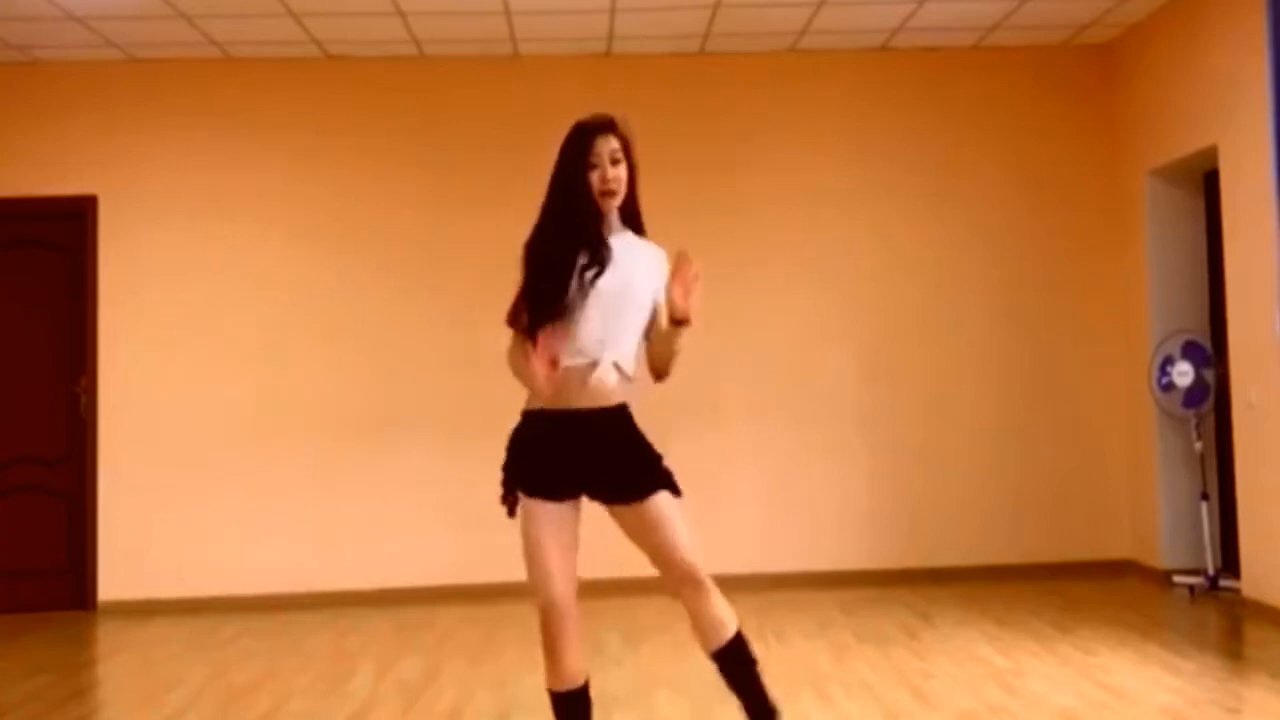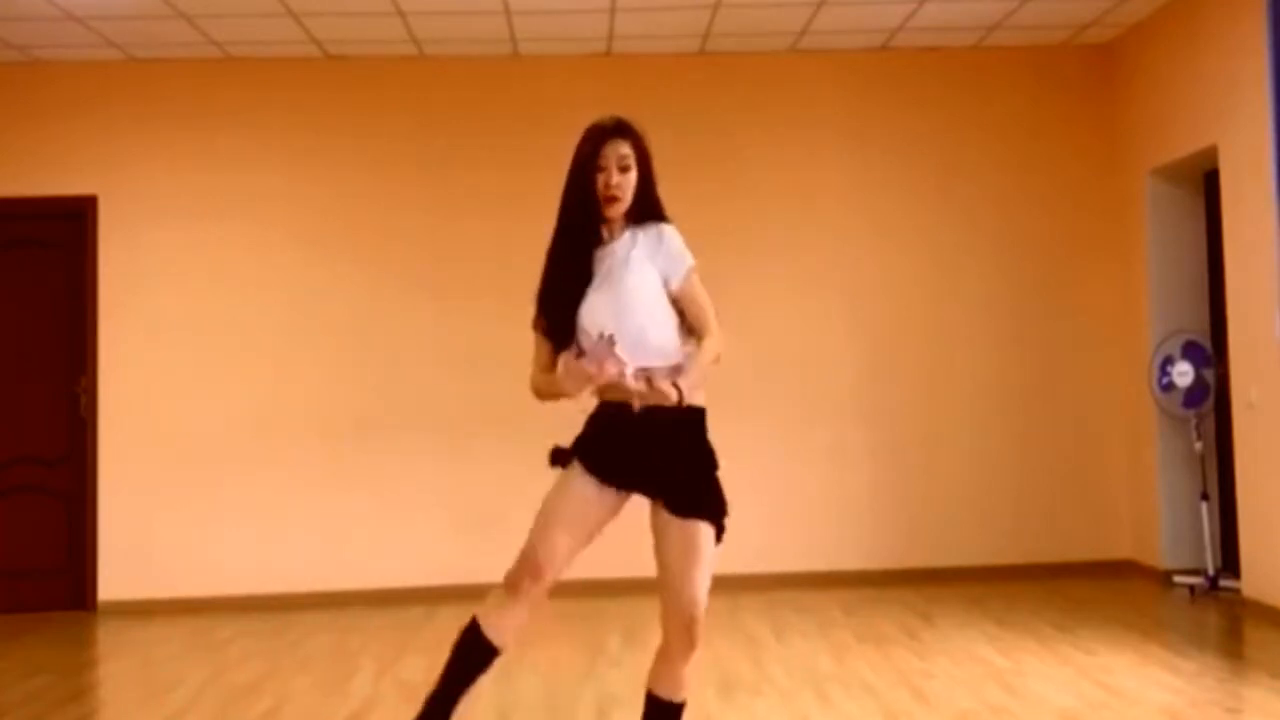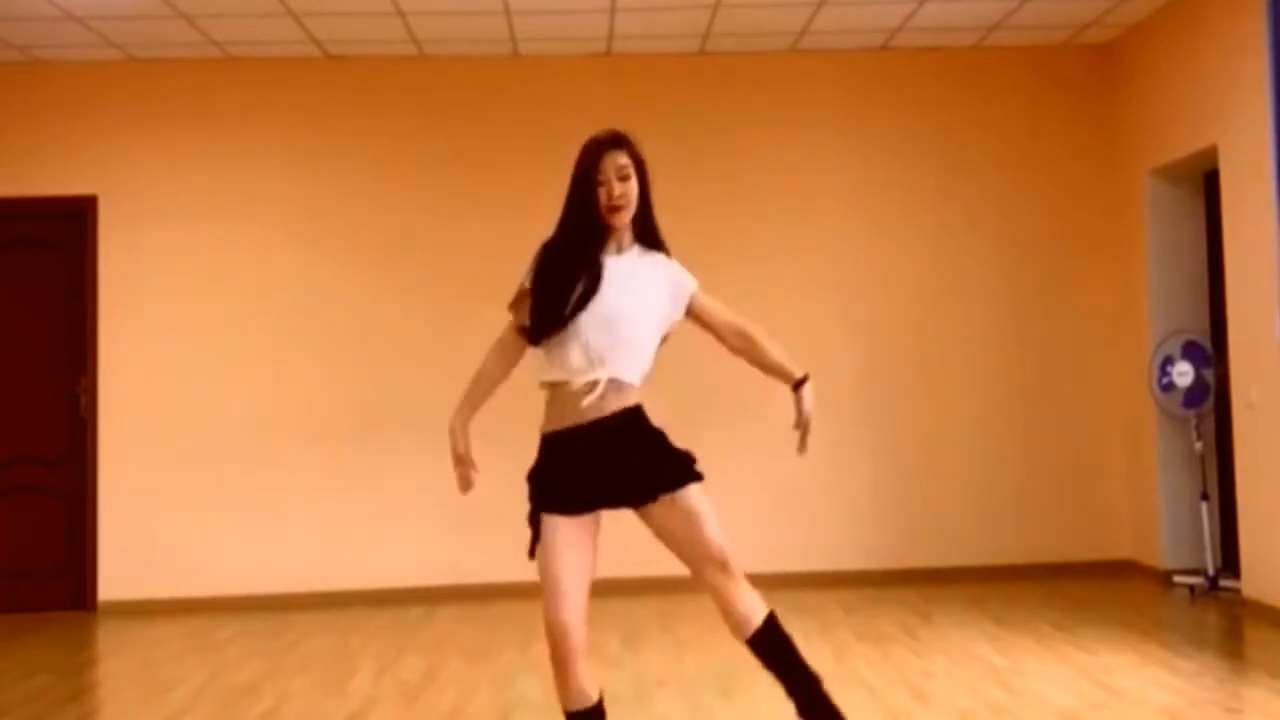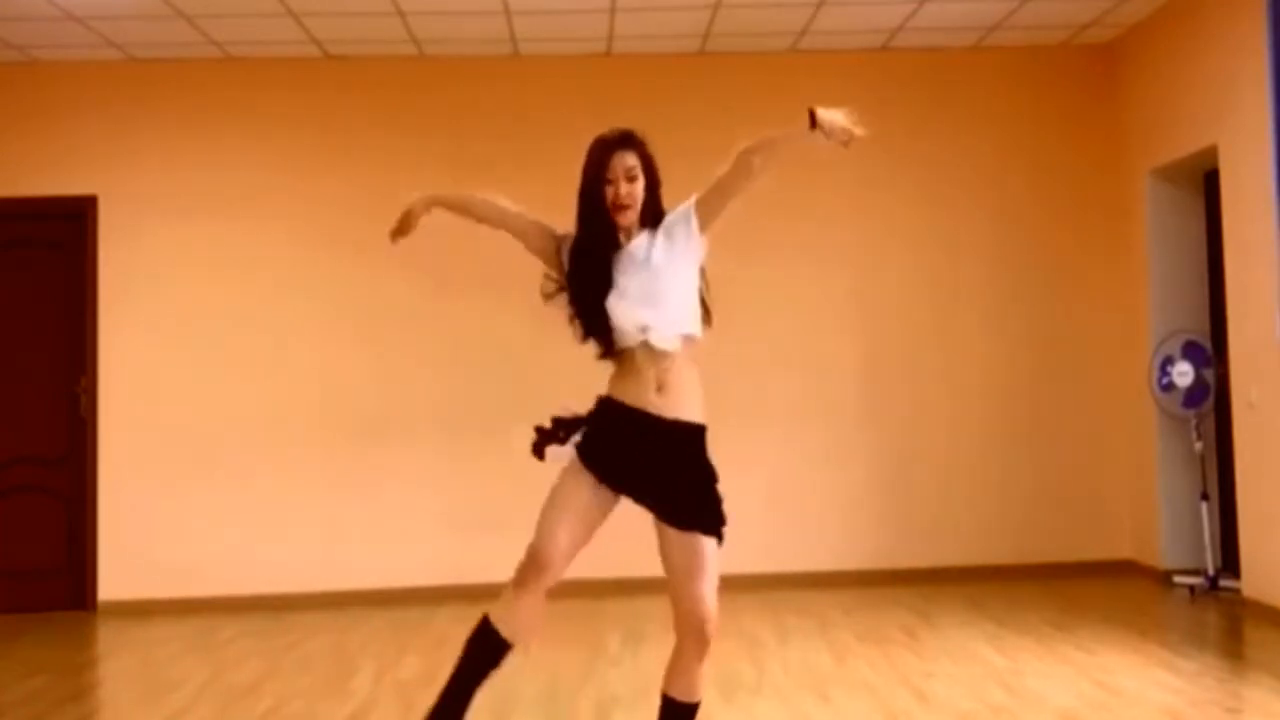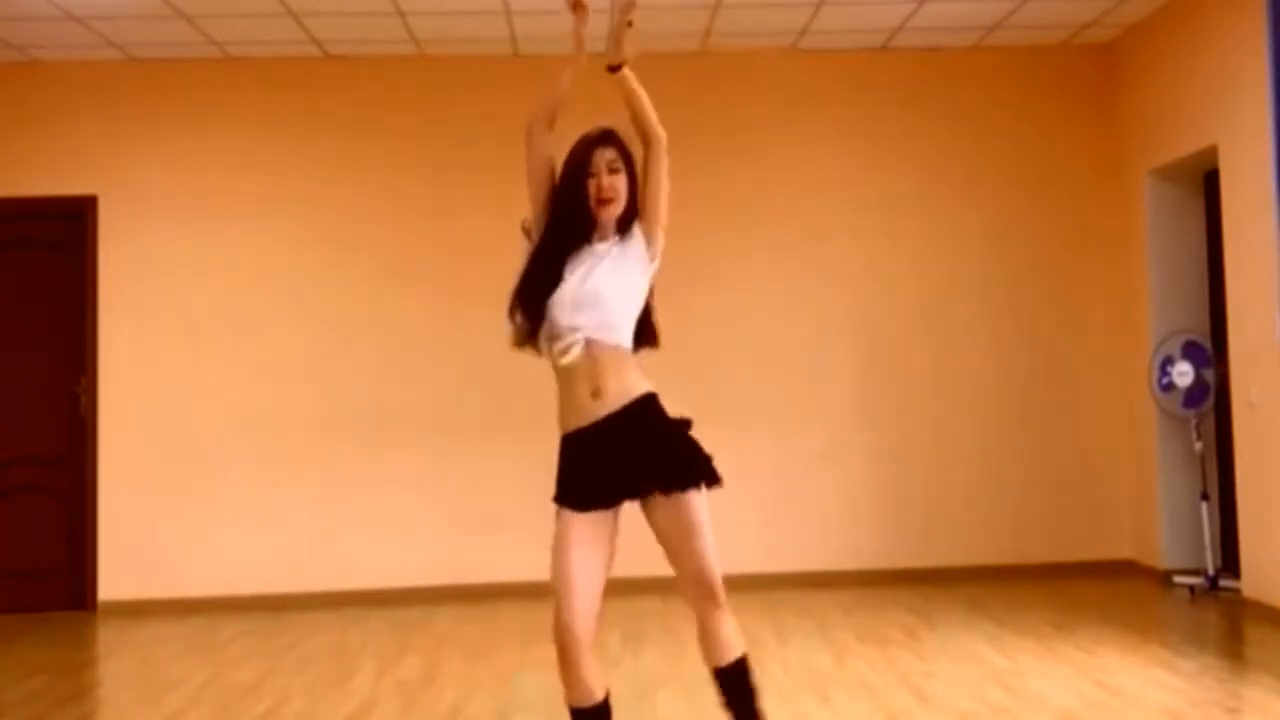
dt=1s
person 1, frame 1
left shoulder: (649, 258)
right shoulder: (553, 251)
left elbow: (659, 366)
right elbow: (518, 349)
left wrist: (678, 320)
right wrist: (533, 376)
left hip: (615, 436)
right hip: (546, 443)
left knee: (688, 575)
right knee: (556, 614)
person 1, frame 2
left shoulder: (659, 242)
right shoulder: (571, 265)
left elbow: (713, 338)
right elbow: (543, 380)
left wrist: (675, 391)
right wrist: (565, 376)
left hip: (678, 438)
right hip: (608, 434)
left knee: (685, 624)
right knee: (532, 573)
person 1, frame 3
left shoulder: (662, 273)
right shoulder: (558, 261)
left elbow: (735, 331)
right elbow: (510, 344)
left wrist: (797, 381)
right wrist: (462, 420)
left hip: (633, 439)
right hip: (563, 455)
left knee: (720, 569)
right knee: (563, 631)
person 1, frame 4
left shoulder: (683, 234)
right shoulder: (581, 255)
left elbow: (749, 162)
right elbow: (506, 214)
left wrist: (813, 121)
right wrist: (435, 198)
left hip: (682, 445)
right hip: (615, 433)
left knee: (698, 629)
right knee: (534, 575)
person 1, frame 5
left shoulder: (640, 246)
right shoulder: (556, 245)
left elbow: (656, 142)
right elbow: (537, 134)
left wrist: (618, 65)
left hip: (644, 431)
right hip: (583, 452)
left knee: (708, 591)
right knee: (570, 632)
